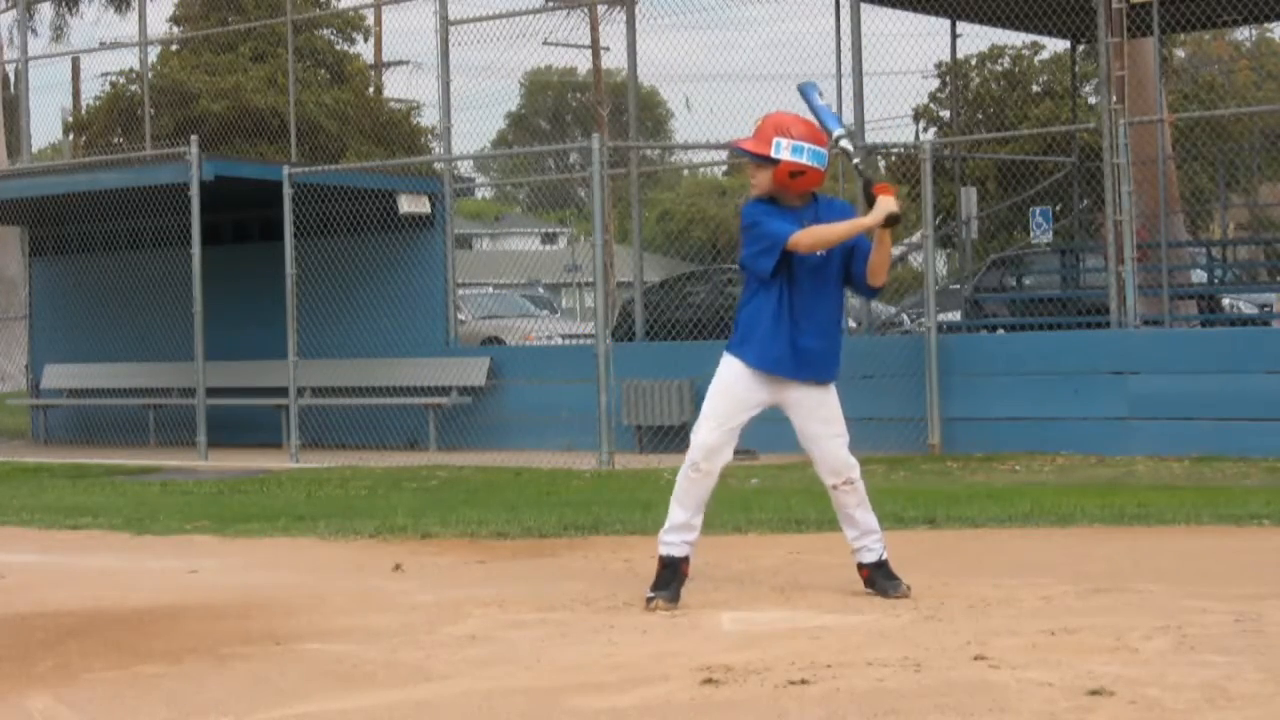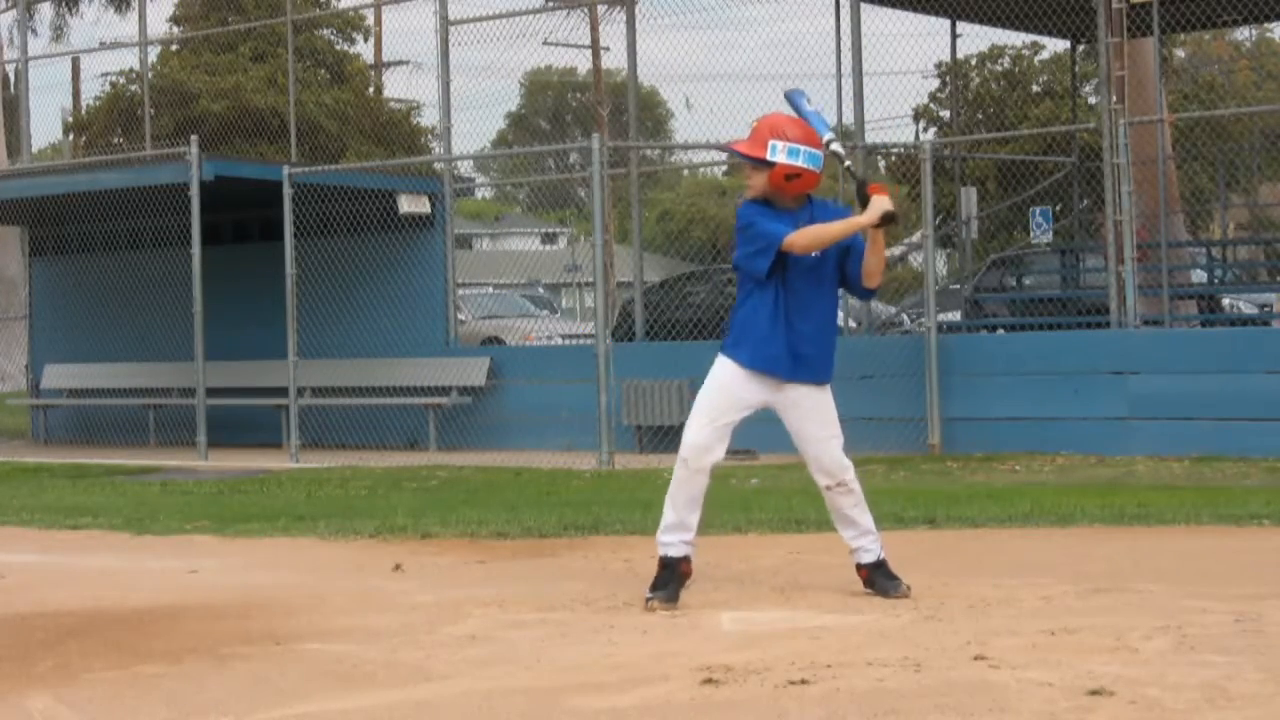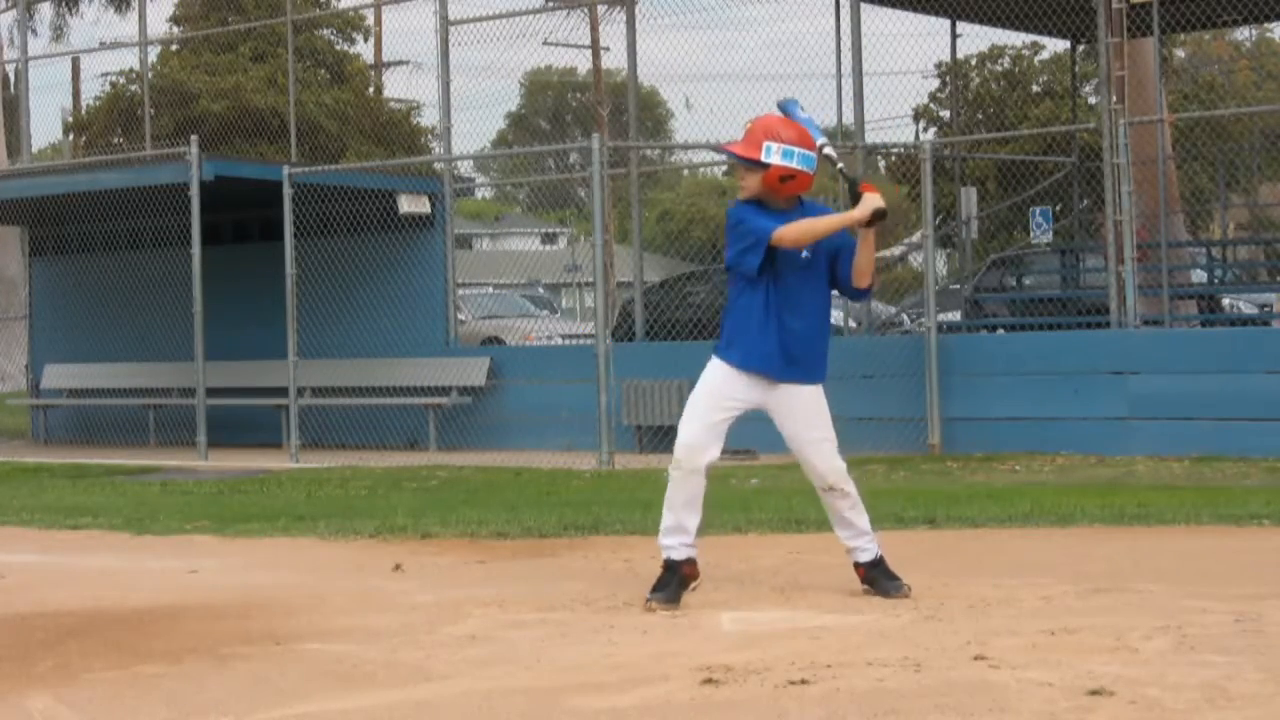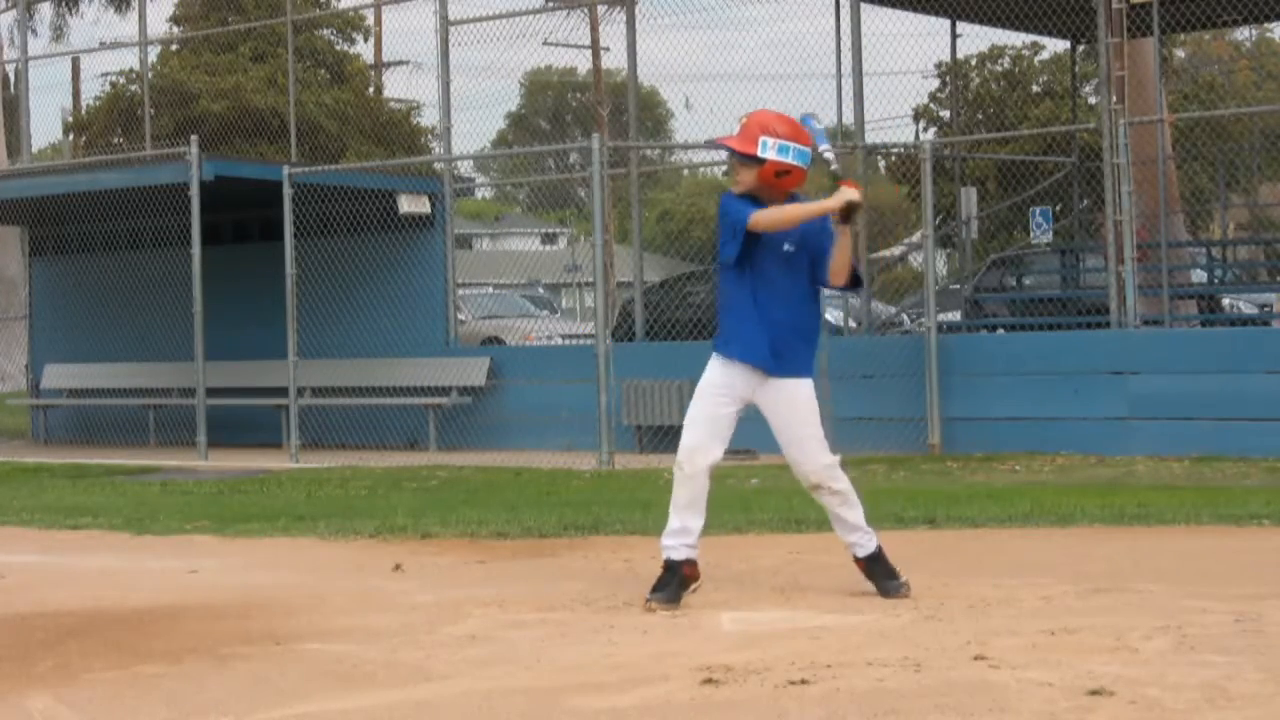
dt=0.1s
person 1, frame 1
left shoulder: (837, 213)
right shoulder: (756, 215)
left elbow: (873, 280)
right elbow: (803, 242)
left wrist: (884, 227)
right wrist: (870, 220)
left hip: (812, 368)
right hip: (748, 361)
left knee: (839, 466)
right knee: (704, 453)
left ankle: (873, 561)
right ankle: (673, 559)
person 1, frame 2
left shoulder: (834, 216)
right shoulder: (751, 215)
left elbow: (868, 282)
right elbow: (797, 242)
left wrist: (878, 226)
right wrist: (865, 217)
left hip: (804, 370)
right hip: (741, 363)
left knee: (833, 468)
right knee: (694, 452)
left ankle: (871, 562)
right ankle: (674, 560)
person 1, frame 3
left shoulder: (825, 219)
right shoulder: (743, 215)
left elbow: (860, 282)
right elbow: (788, 237)
left wrist: (869, 225)
right wrist: (855, 214)
left hip: (797, 371)
right hip: (734, 364)
left knee: (828, 470)
right knee: (688, 453)
left ankle: (869, 561)
right ankle: (678, 562)
person 1, frame 4
left shoulder: (813, 220)
right shoulder: (740, 206)
left elbow: (836, 279)
right elbow: (763, 220)
left wrist: (844, 220)
right wrist: (829, 204)
left hip: (786, 366)
right hip: (730, 359)
left knee: (814, 464)
right knee: (693, 456)
left ankle: (871, 555)
right ankle: (680, 562)
